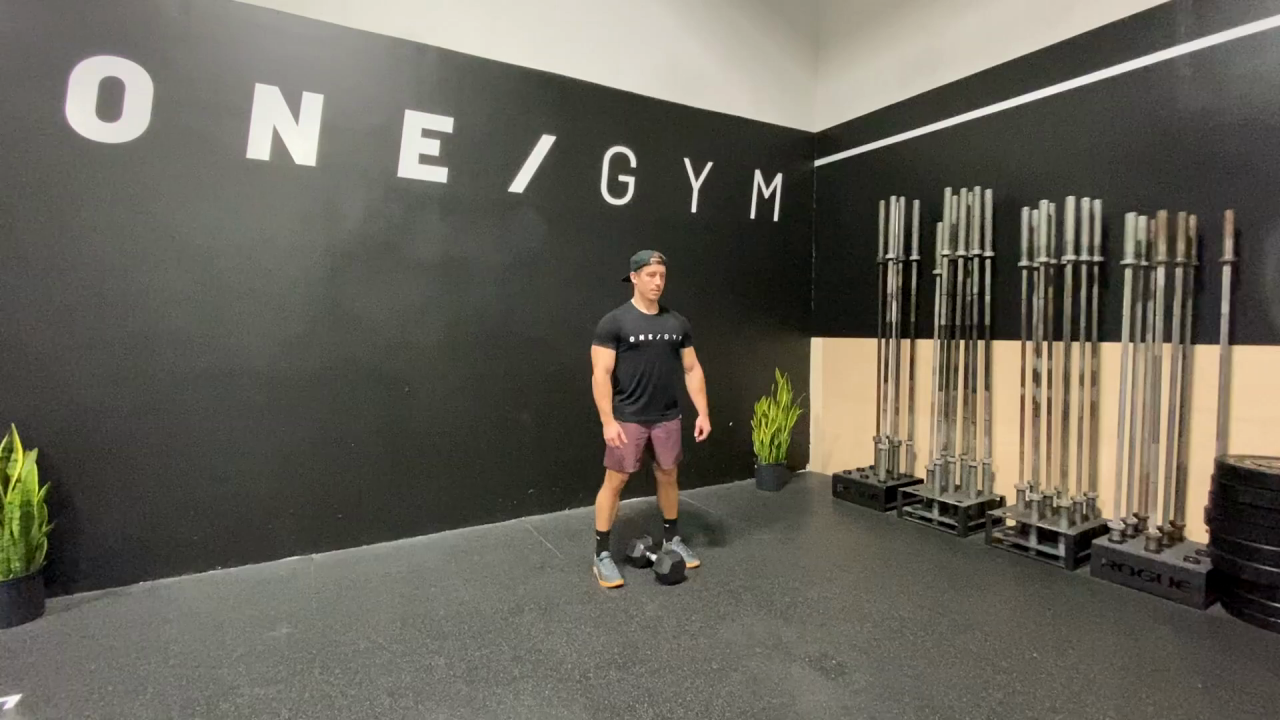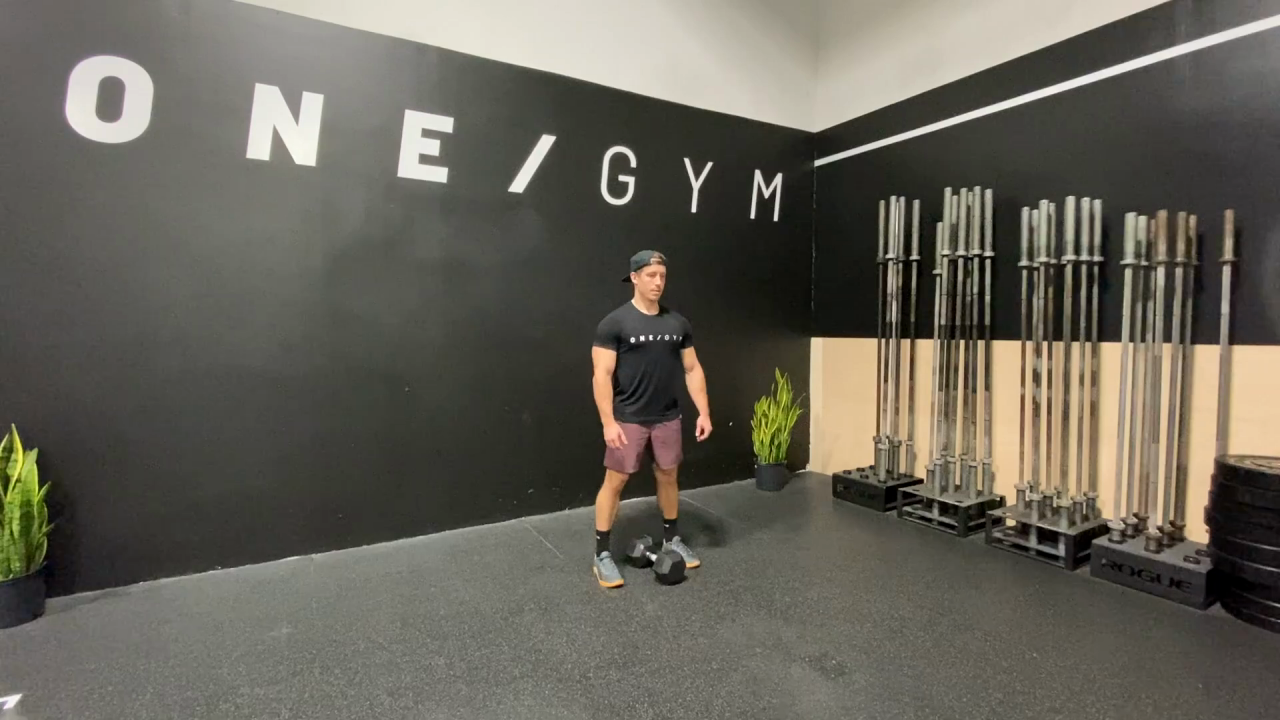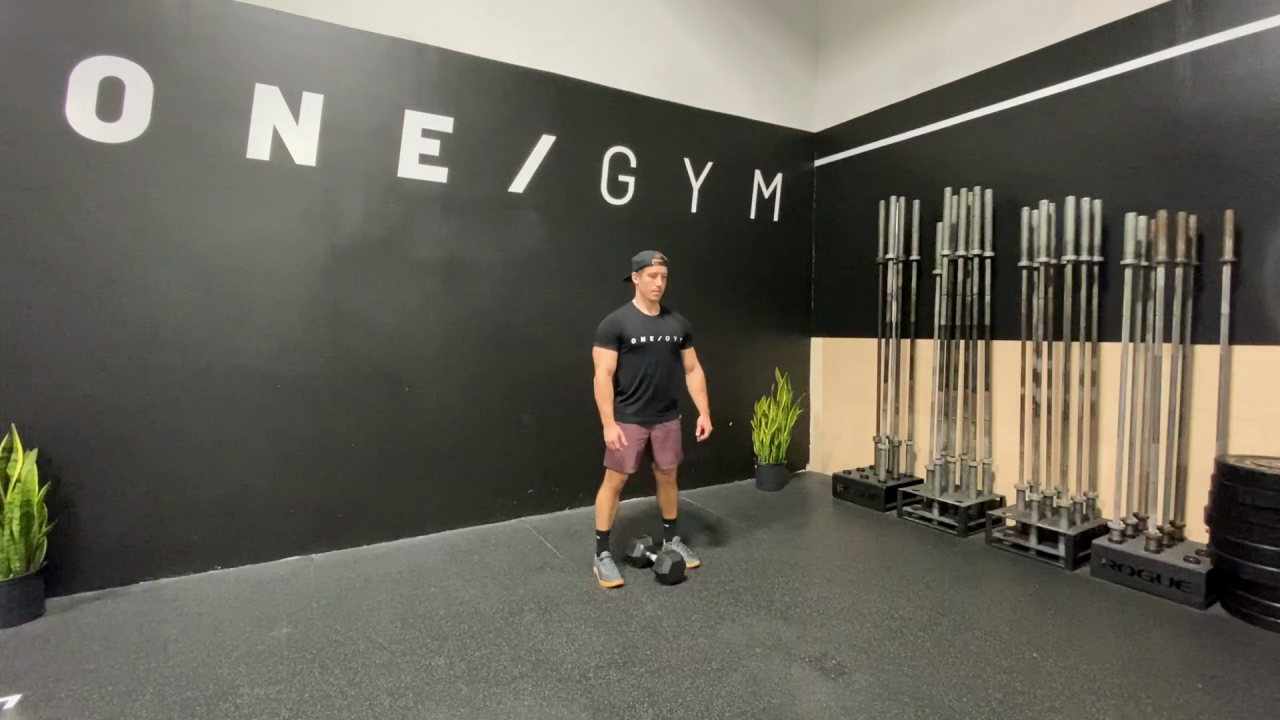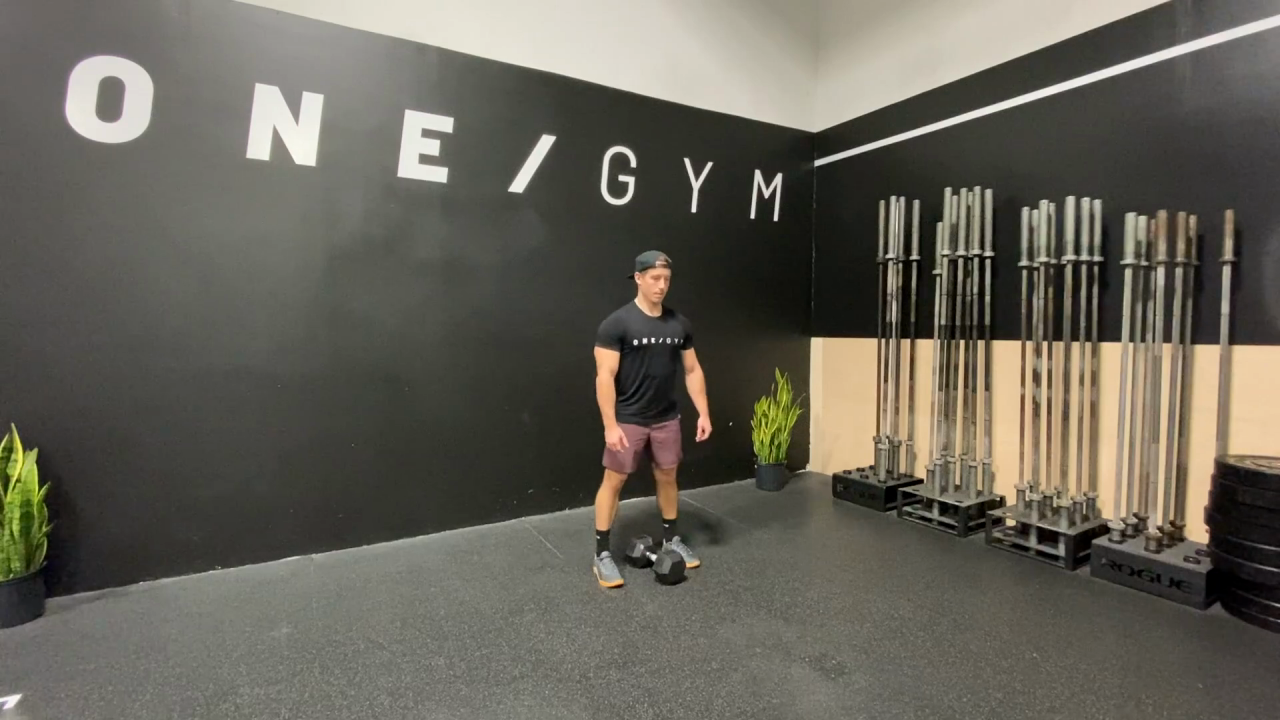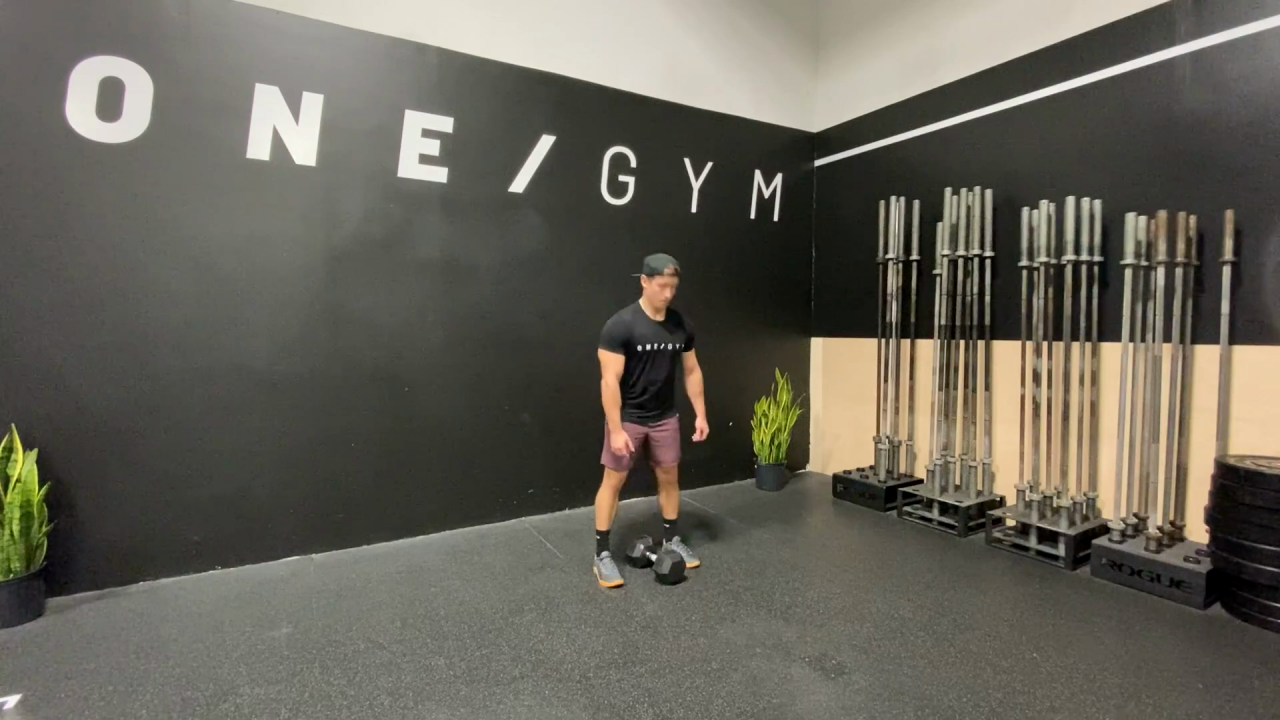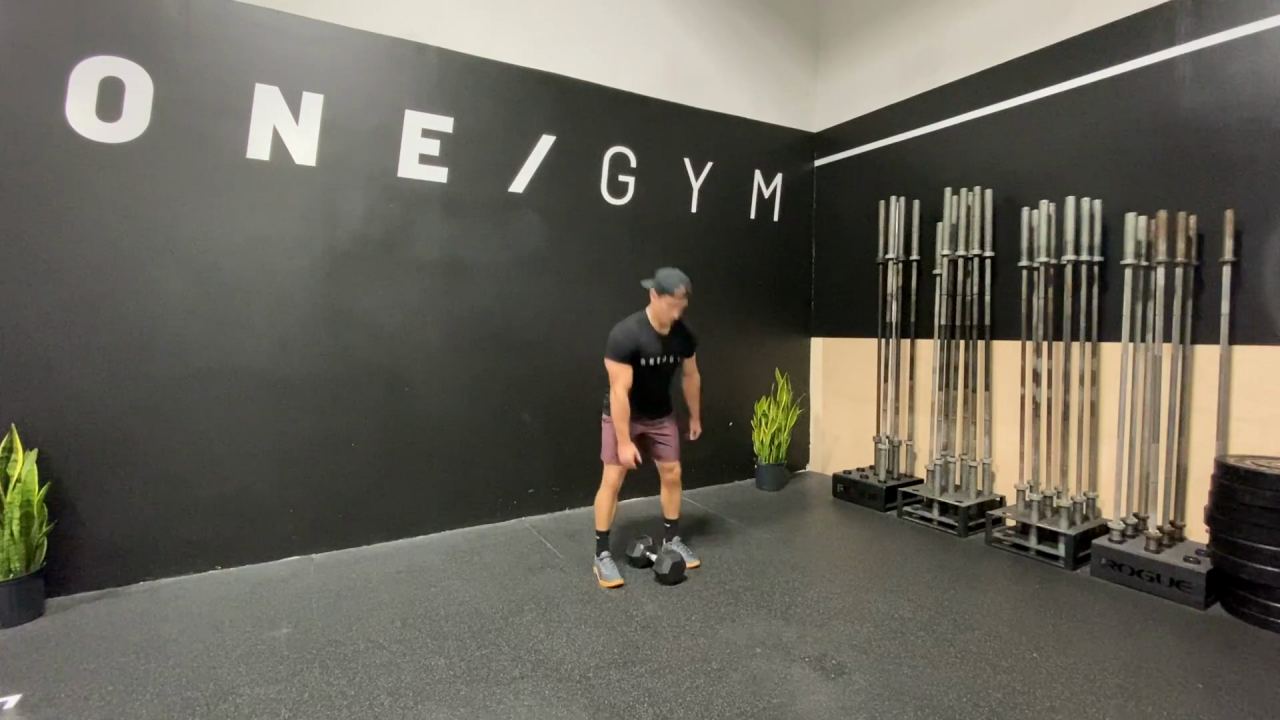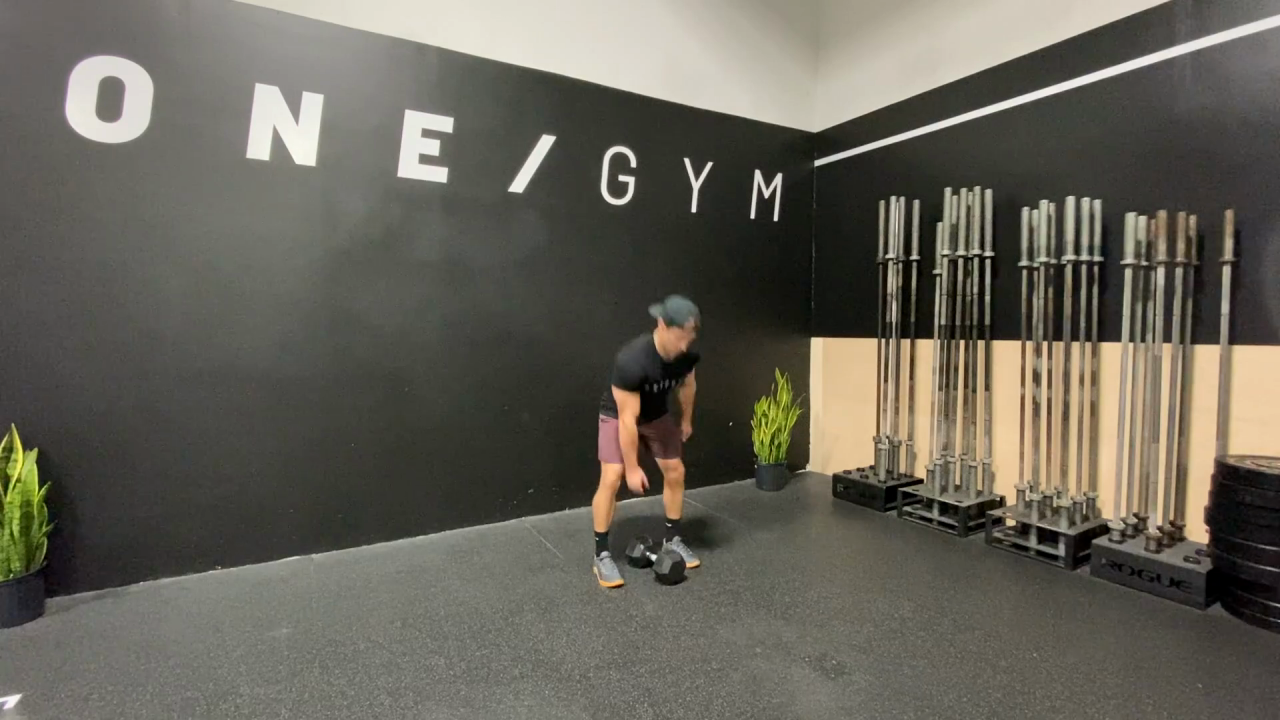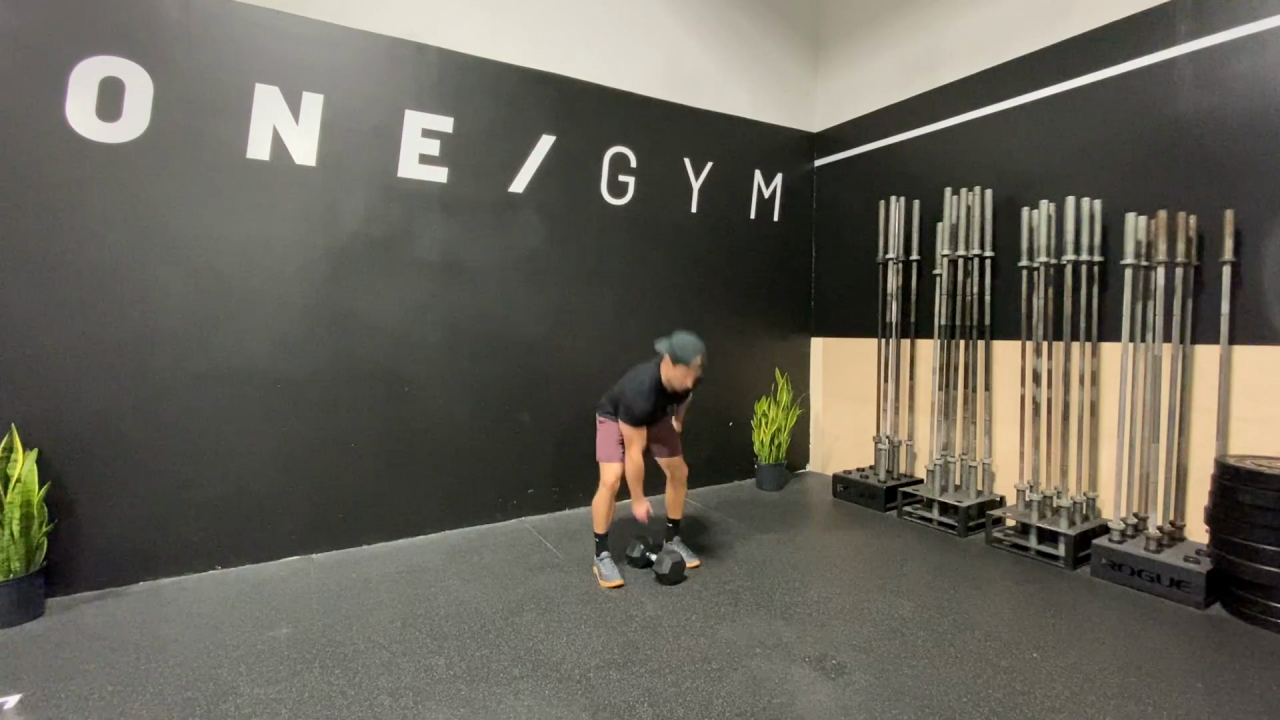
dt=0.1s
person 1, frame 1
left shoulder: (677, 323)
right shoulder: (614, 323)
left elbow: (692, 370)
right elbow: (601, 374)
left wrist: (702, 413)
right wrist: (608, 421)
left hip: (667, 418)
right hip: (628, 420)
left knee: (668, 477)
right knee: (615, 482)
left ankle: (671, 540)
right ankle: (602, 554)
person 1, frame 2
left shoulder: (678, 323)
right shoulder: (615, 323)
left elbow: (692, 370)
right elbow: (602, 375)
left wrist: (703, 413)
right wrist: (609, 422)
left hip: (668, 418)
right hip: (628, 420)
left knee: (668, 477)
right knee: (615, 482)
left ankle: (671, 539)
right ankle: (602, 554)
person 1, frame 3
left shoulder: (678, 323)
right shoulder: (616, 323)
left elbow: (693, 370)
right elbow: (603, 376)
left wrist: (704, 412)
right wrist: (609, 424)
left hip: (667, 418)
right hip: (628, 420)
left knee: (667, 478)
right knee: (615, 481)
left ankle: (671, 540)
right ankle: (602, 554)
person 1, frame 4
left shoulder: (679, 324)
right shoulder: (617, 323)
left elbow: (692, 370)
right elbow: (605, 376)
left wrist: (703, 413)
right wrist: (610, 425)
left hip: (666, 418)
right hip: (628, 420)
left knee: (667, 478)
right knee: (614, 481)
left ankle: (671, 539)
right ankle: (602, 554)
person 1, frame 5
left shoulder: (681, 326)
right shoulder: (621, 325)
left elbow: (692, 372)
right elbow: (610, 379)
left wrist: (701, 416)
right wrist: (616, 430)
left hip: (664, 418)
right hip: (626, 418)
left knee: (668, 477)
right knee: (614, 481)
left ankle: (672, 540)
right ankle: (602, 554)
person 1, frame 6
left shoulder: (684, 335)
right shoulder: (626, 335)
left elbow: (691, 376)
right elbow: (619, 391)
left wrist: (695, 416)
right wrist: (624, 442)
left hip: (661, 415)
right hip: (623, 416)
left knee: (672, 474)
right knee: (613, 479)
left ankle: (672, 540)
right ankle: (602, 554)
person 1, frame 7
left shoulder: (688, 354)
right shoulder: (633, 360)
left elbow: (688, 386)
right elbow: (628, 418)
left wrist: (686, 421)
right wrist: (632, 467)
left hip: (658, 417)
right hip: (617, 416)
left knee: (676, 474)
right knee: (611, 481)
left ankle: (672, 540)
right ankle: (601, 555)
person 1, frame 8
left shoulder: (687, 378)
right shoulder: (639, 392)
right elbow: (635, 453)
left wrist: (678, 420)
right wrist: (637, 500)
left hip: (655, 417)
right hip: (614, 417)
left knee: (679, 471)
right knee: (611, 480)
left ankle: (673, 539)
right ankle: (601, 555)
